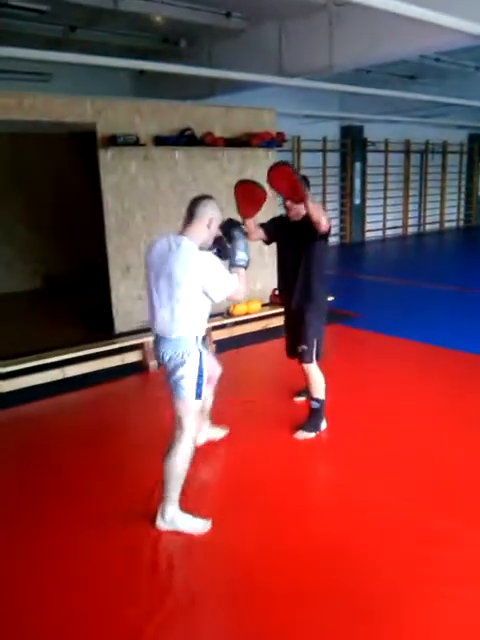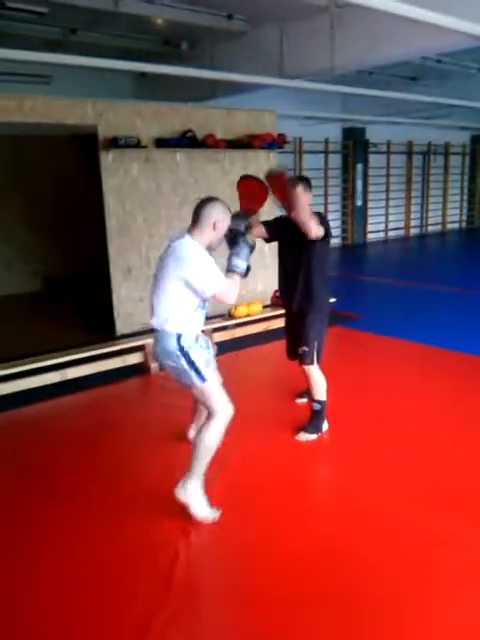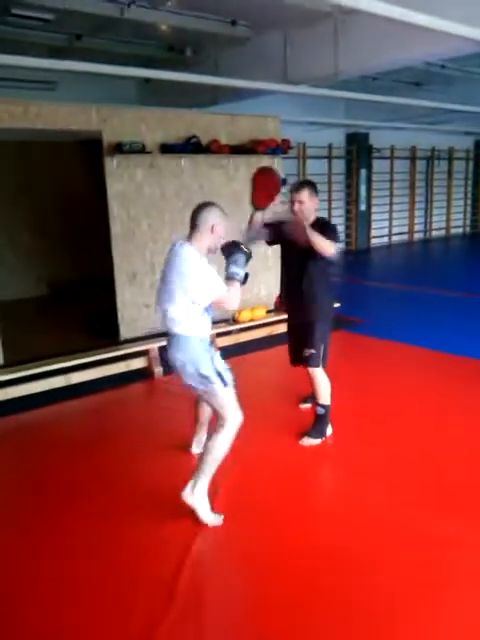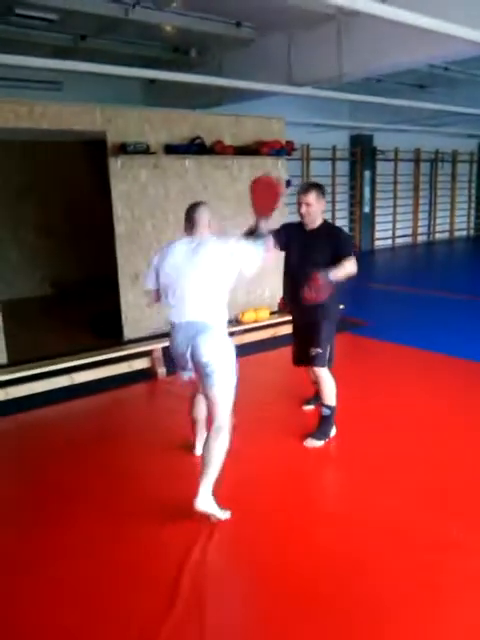
dt=0.1s
person 1, frame 1
left shoulder: (159, 245)
right shoulder: (201, 260)
right elbow: (237, 292)
right wrist: (239, 250)
left hip: (181, 340)
right hip: (180, 347)
left knee: (213, 372)
right knee: (188, 428)
left ankle: (201, 431)
right ankle: (169, 513)
person 1, frame 2
left shoulder: (182, 246)
right shoulder: (193, 256)
right elbow: (227, 295)
right wrist: (239, 257)
left hip: (183, 336)
right hip: (178, 342)
left knee: (211, 385)
right knee: (223, 410)
left ankle: (197, 429)
right ankle: (192, 485)
person 1, frame 3
left shoulder: (180, 252)
right shoulder: (192, 263)
right elbow: (229, 302)
left wrist: (228, 257)
right wrist: (237, 266)
left hip: (182, 343)
right hip: (193, 347)
left knee: (208, 394)
right knee: (232, 419)
left ankle: (200, 441)
right ankle: (197, 489)
person 1, frame 4
left shoulder: (165, 255)
right shoulder: (218, 248)
left elbow: (153, 297)
right elbow: (266, 252)
right wrist: (257, 243)
left hip: (180, 336)
right hip: (210, 338)
left knee: (203, 388)
right knee: (222, 420)
left ankle: (200, 441)
right ankle: (205, 495)
person 2, frame 1
left shoulder: (315, 223)
right shoulder: (281, 223)
left elbow: (323, 224)
right elbow: (253, 234)
left wrist: (304, 200)
right wrist: (247, 217)
left hip: (311, 303)
right hip: (291, 301)
left knee: (308, 360)
right knee: (299, 354)
left ankle: (317, 417)
right ankle: (312, 387)
person 2, frame 2
left shoulder: (316, 222)
right shoulder: (282, 224)
left elbow: (314, 231)
right elbow: (256, 230)
left wrist: (296, 199)
left hip: (313, 304)
right hip: (292, 302)
left knee: (309, 362)
right knee: (300, 356)
left ankle: (319, 418)
right ankle: (314, 388)
person 2, frame 3
left shoulder: (325, 228)
right shoulder: (285, 227)
left elbow: (330, 250)
right elbow: (256, 230)
left wrist: (306, 232)
right wrist: (259, 209)
left hip: (317, 308)
right hip: (295, 306)
left knee: (314, 365)
right knee: (302, 359)
left ankle: (323, 423)
right ankle: (317, 392)
person 2, frame 4
left shoulder: (335, 235)
right shoulder: (291, 231)
left elbow: (351, 266)
left wrist: (330, 275)
right wrist: (259, 225)
left hip: (322, 311)
right hip: (299, 308)
left knee: (320, 366)
right knee: (306, 360)
left ankle: (328, 424)
right ankle: (320, 393)
